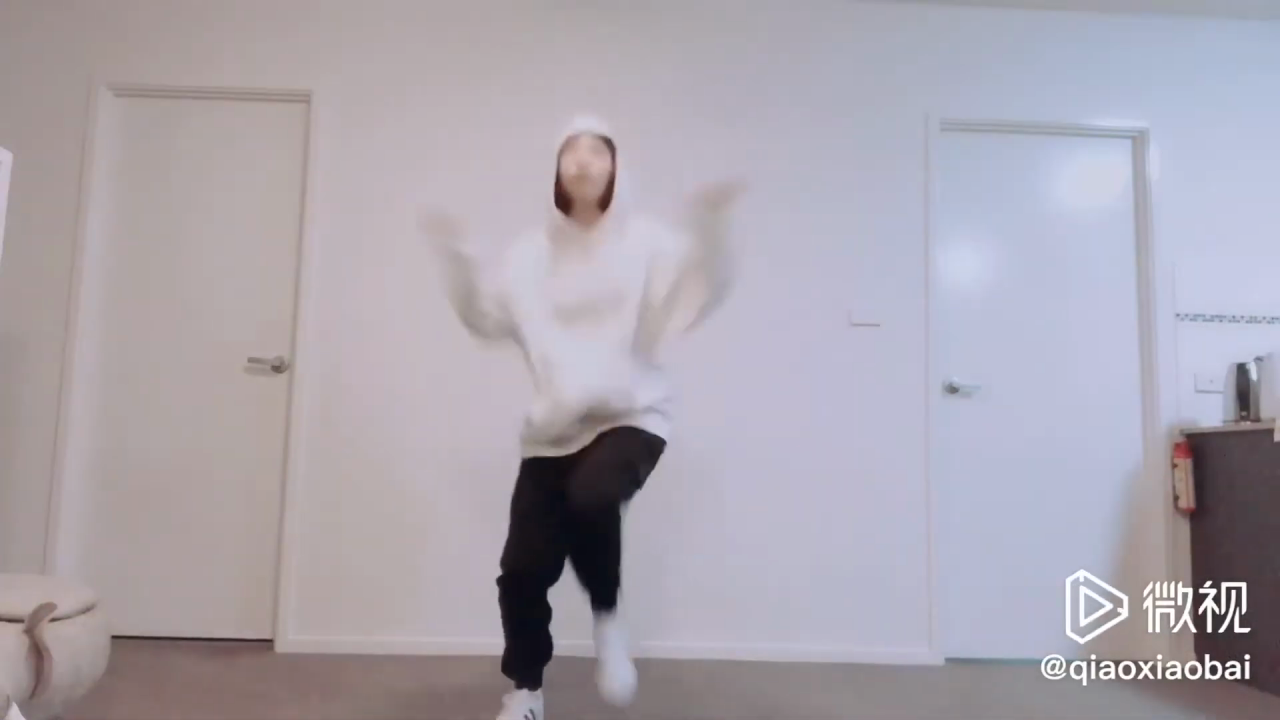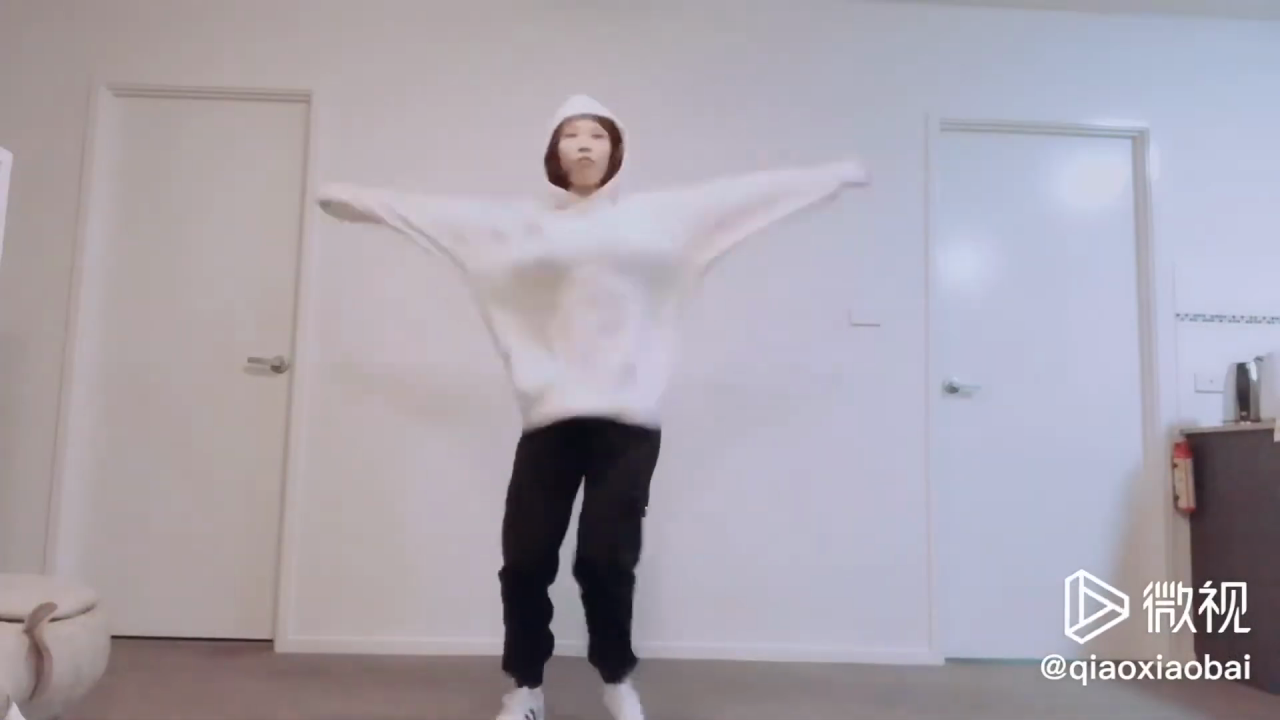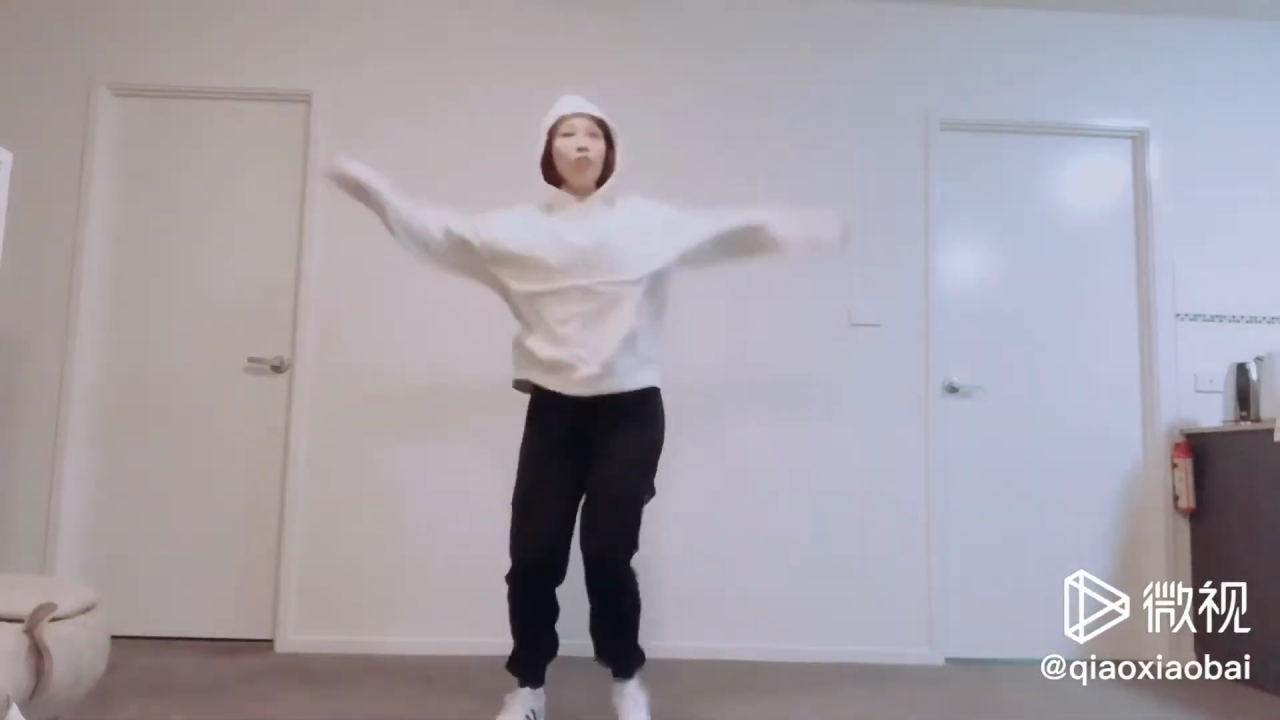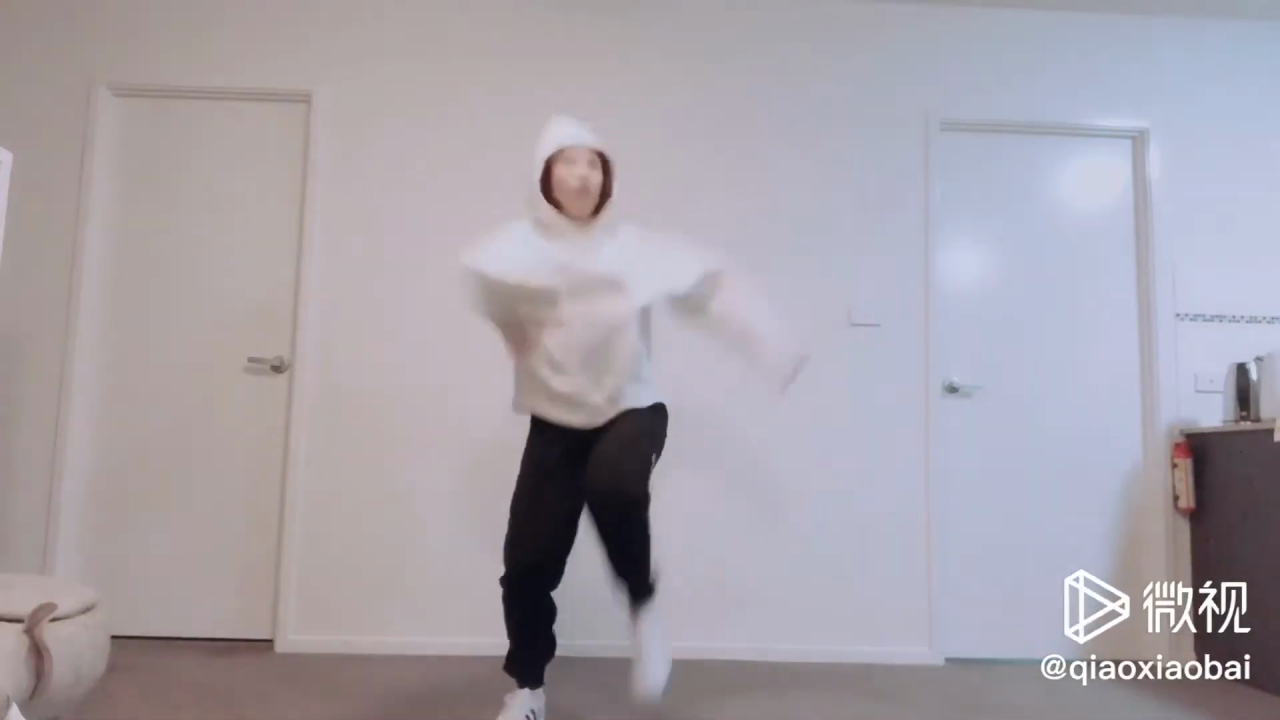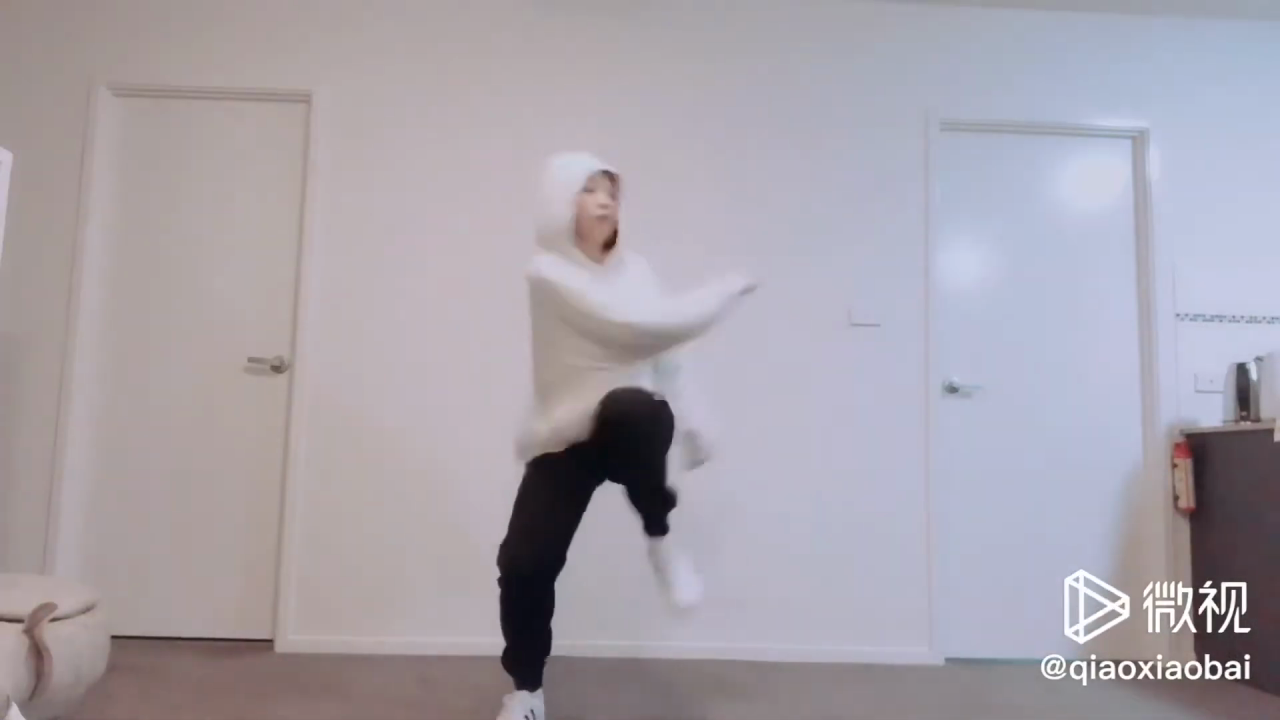
dt=0.1s
person 1, frame 1
left shoulder: (645, 241)
right shoulder: (529, 252)
left elbow: (702, 295)
right elbow: (485, 319)
left wrist: (710, 225)
right wrist: (455, 255)
left hip: (629, 423)
right hip: (551, 435)
left knee: (590, 500)
right knee: (522, 570)
left ankle: (607, 619)
person 1, frame 2
left shoulder: (654, 214)
right shoulder: (521, 222)
left elbow: (744, 197)
right elbow: (436, 218)
left wrist: (829, 176)
right wrist: (359, 202)
left hip: (628, 414)
right hip: (552, 414)
left knee: (606, 555)
right knee: (526, 555)
person 1, frame 3
left shoulder: (645, 219)
right shoulder: (520, 227)
left elbow: (731, 228)
right elbow: (436, 231)
left wrist: (806, 229)
right wrist: (369, 186)
left hip: (631, 400)
right hip: (554, 403)
left knee: (608, 546)
right knee: (533, 554)
person 1, frame 4
left shoulder: (633, 242)
right shoulder: (523, 242)
left elbow: (708, 287)
right elbow: (485, 276)
left wrist: (771, 343)
left hip: (632, 411)
right hip: (557, 423)
left knee: (613, 486)
right knee: (529, 560)
left ankle: (643, 608)
person 1, frame 5
left shoulder: (633, 269)
right shoulder: (550, 273)
left elbow: (659, 350)
right elbow: (638, 326)
left wrist: (692, 421)
right wrist: (724, 291)
left hip: (635, 418)
right hip: (562, 439)
left knee: (631, 414)
right knee: (524, 565)
left ankle: (660, 537)
